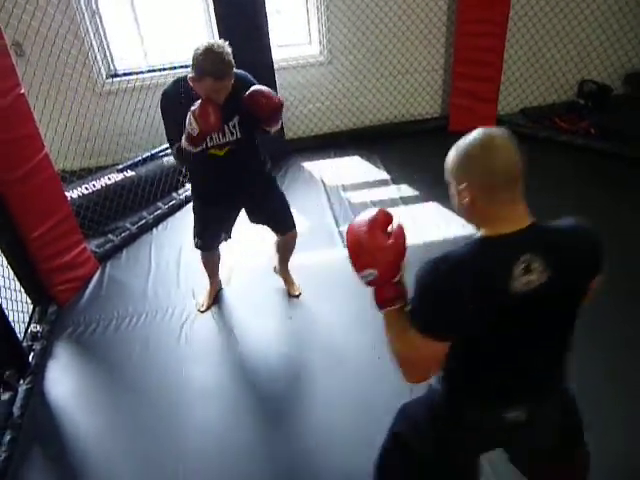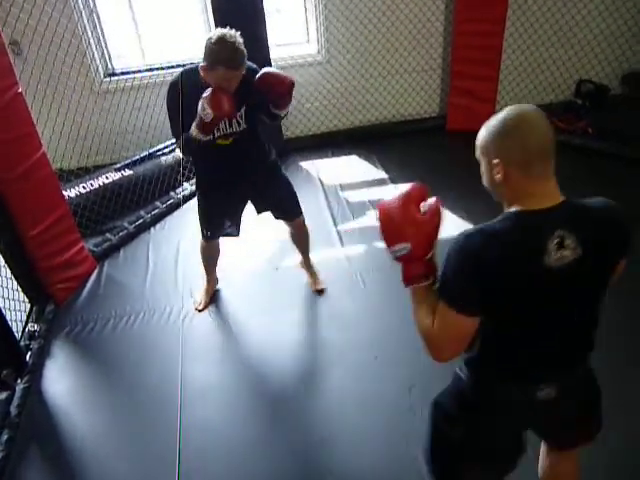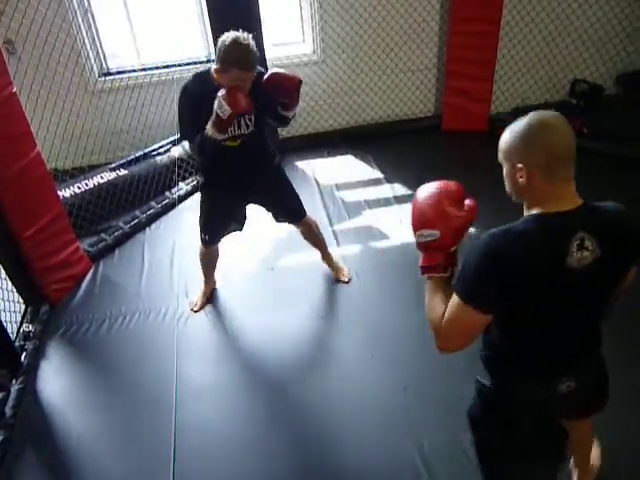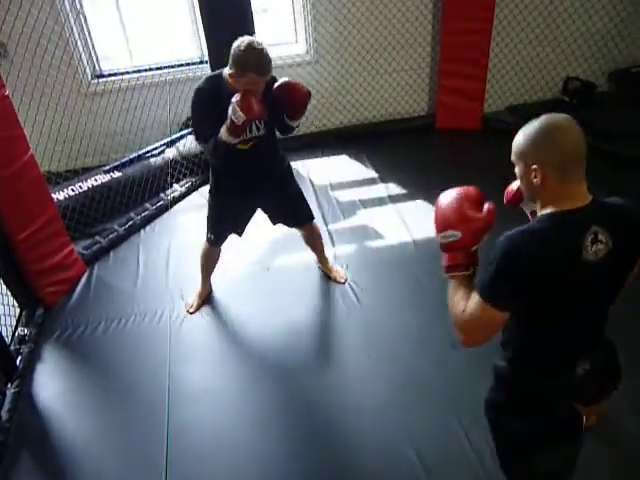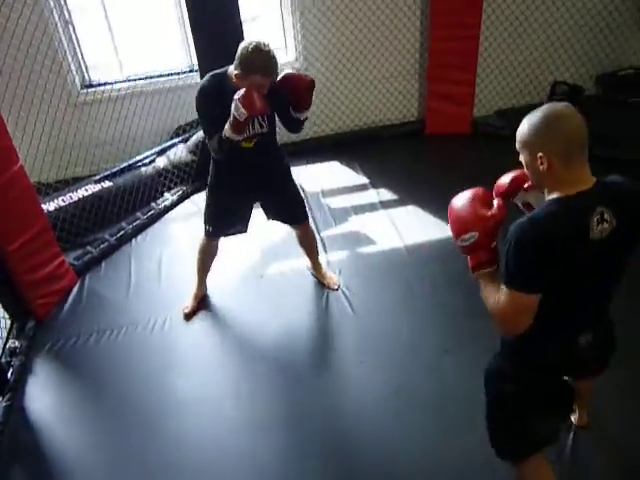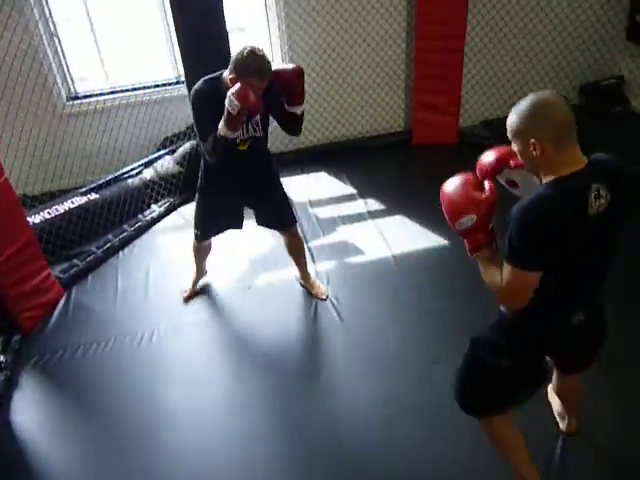
dt=0.1s
person 1, frame 1
left shoulder: (449, 273)
right shoulder: (579, 243)
left elbow: (416, 367)
left wrist: (386, 290)
left hip: (461, 413)
right hip: (542, 403)
person 1, frame 2
left shoulder: (478, 250)
right shoulder: (606, 220)
left elbow: (442, 344)
left wrist: (415, 269)
left hip: (493, 391)
right hip: (568, 379)
right knee: (562, 445)
person 1, frame 3
left shoulder: (500, 250)
left elbow: (448, 336)
left wrist: (435, 259)
left hip: (514, 392)
right hip: (580, 371)
right knee: (576, 404)
person 1, frame 4
left shoulder: (520, 250)
left elbow: (472, 332)
left wrist: (456, 257)
left hip: (531, 381)
right hip: (590, 356)
right knee: (587, 382)
right ankle: (588, 414)
person 1, frame 5
left shoulder: (533, 234)
left elbow: (512, 321)
left wrist: (480, 255)
left hip: (536, 353)
right hip: (592, 329)
left knee: (524, 447)
right knee: (581, 368)
right ankle: (580, 412)
person 1, frame 6
left shoulder: (535, 214)
right shoulder: (612, 173)
left elbow: (513, 297)
left wrist: (476, 237)
left hip: (531, 325)
right hip: (584, 309)
left knee: (481, 395)
right knee: (569, 367)
right ankle: (567, 412)
person 2, frame 1
left shoulder: (243, 84)
right shoulder: (173, 97)
left elbow: (265, 130)
right elbow: (180, 157)
left wrist: (272, 120)
right wrist: (191, 138)
left hip: (253, 175)
right hip: (209, 185)
left knee: (288, 232)
right knee: (207, 246)
left ankle: (283, 270)
right ankle: (214, 284)
person 2, frame 2
left shoulder: (250, 74)
right shoulder: (181, 88)
left elbow: (272, 117)
right elbow: (187, 148)
left wrist: (280, 103)
right wrist: (203, 126)
left hip: (259, 164)
right hip: (214, 176)
left knee: (295, 219)
right knee: (210, 238)
left ankle: (307, 263)
right ankle: (211, 282)
person 2, frame 3
left shoulder: (260, 80)
right shoulder: (193, 91)
left elbow: (279, 121)
right elbow: (199, 149)
left wrist: (289, 104)
right wrist: (217, 123)
left hip: (264, 167)
right hip: (220, 178)
left knee: (302, 219)
right knee: (210, 240)
left ankle: (328, 259)
right ankle: (208, 283)
person 2, frame 4
left shoulder: (268, 84)
right shoulder: (206, 93)
left elbow: (285, 128)
right elbow: (212, 152)
left wrist: (295, 113)
right wrist: (232, 126)
left hip: (273, 170)
right hip: (230, 179)
left knee: (306, 223)
right knee: (213, 240)
left ankle: (324, 262)
right ankle: (204, 287)
person 2, frame 5
left shoulder: (271, 85)
right shoulder: (210, 91)
left elbow: (295, 127)
right elbow: (218, 149)
left wrist: (302, 105)
right wrist: (235, 122)
left hip: (271, 168)
right hip: (229, 175)
left knee: (302, 223)
right knee: (211, 236)
left ankle: (317, 268)
right ankle: (200, 289)
person 2, frame 6
left shoulder: (266, 87)
right shoulder: (203, 93)
left elbow: (294, 128)
right elbow: (212, 152)
left wrist: (295, 98)
right wrist: (230, 120)
left hip: (261, 173)
right hip: (219, 179)
left knee: (289, 229)
right knee: (203, 236)
left ankle: (305, 277)
right ankle: (199, 275)
